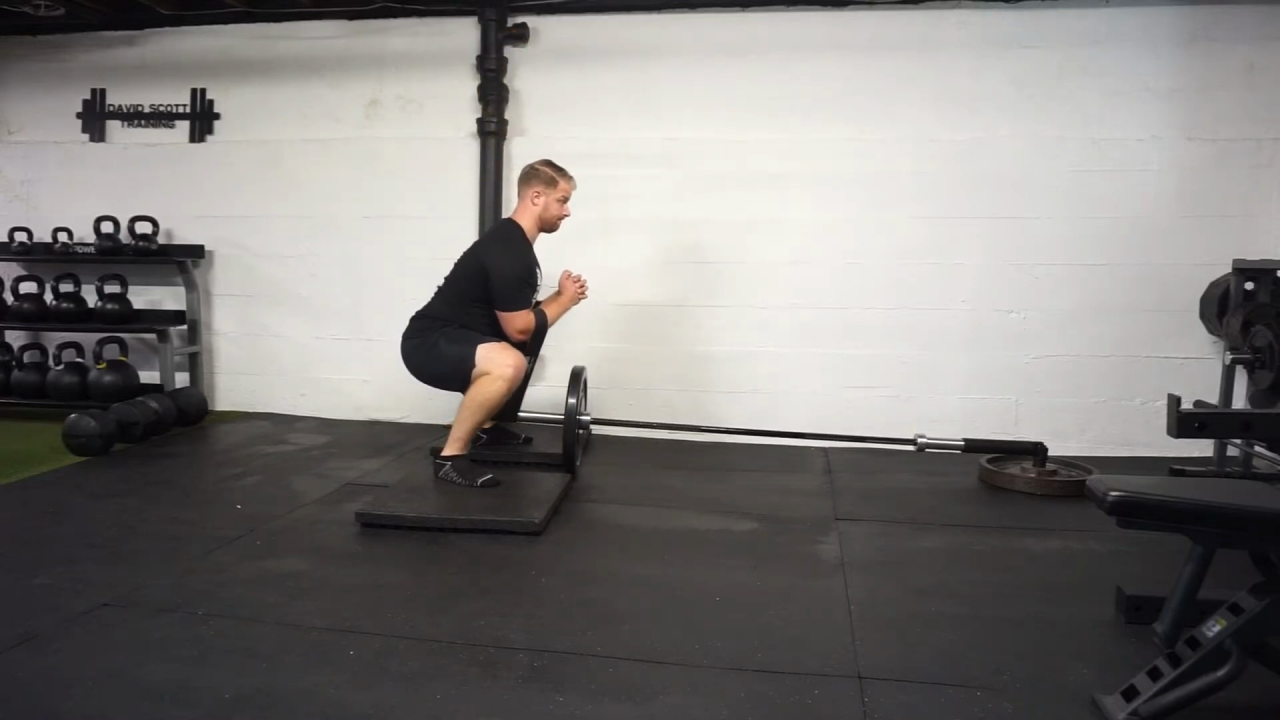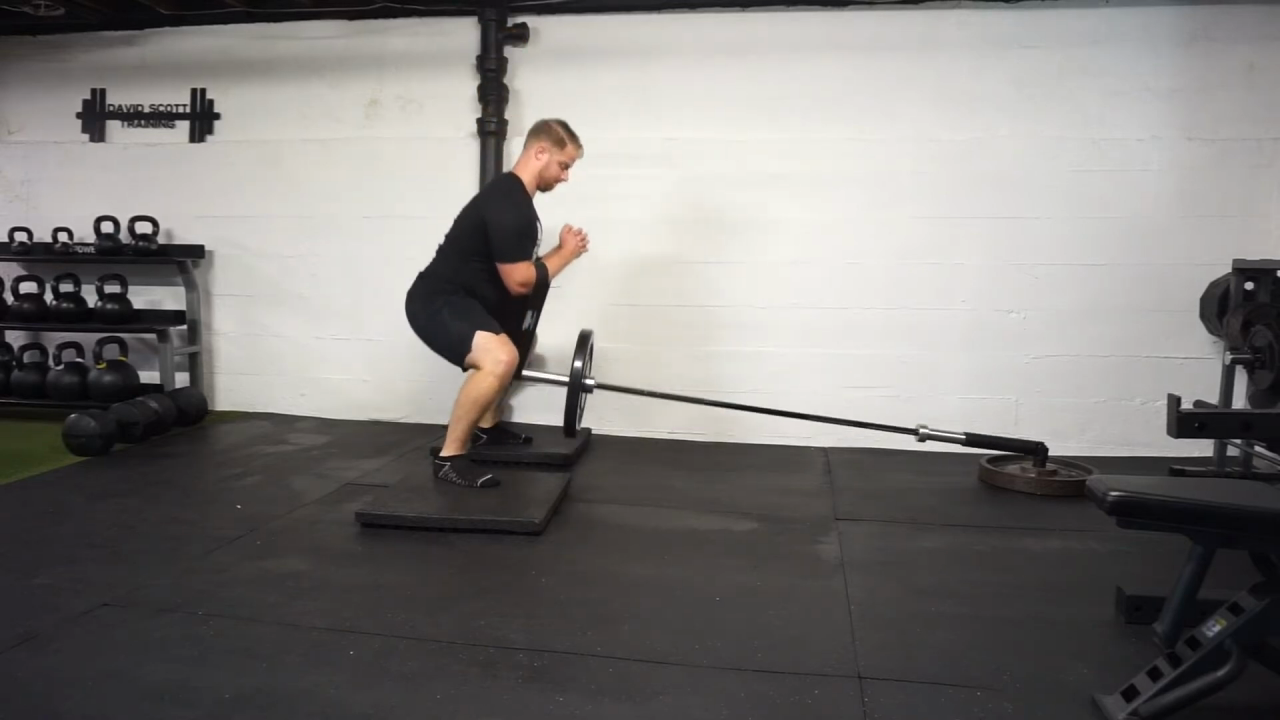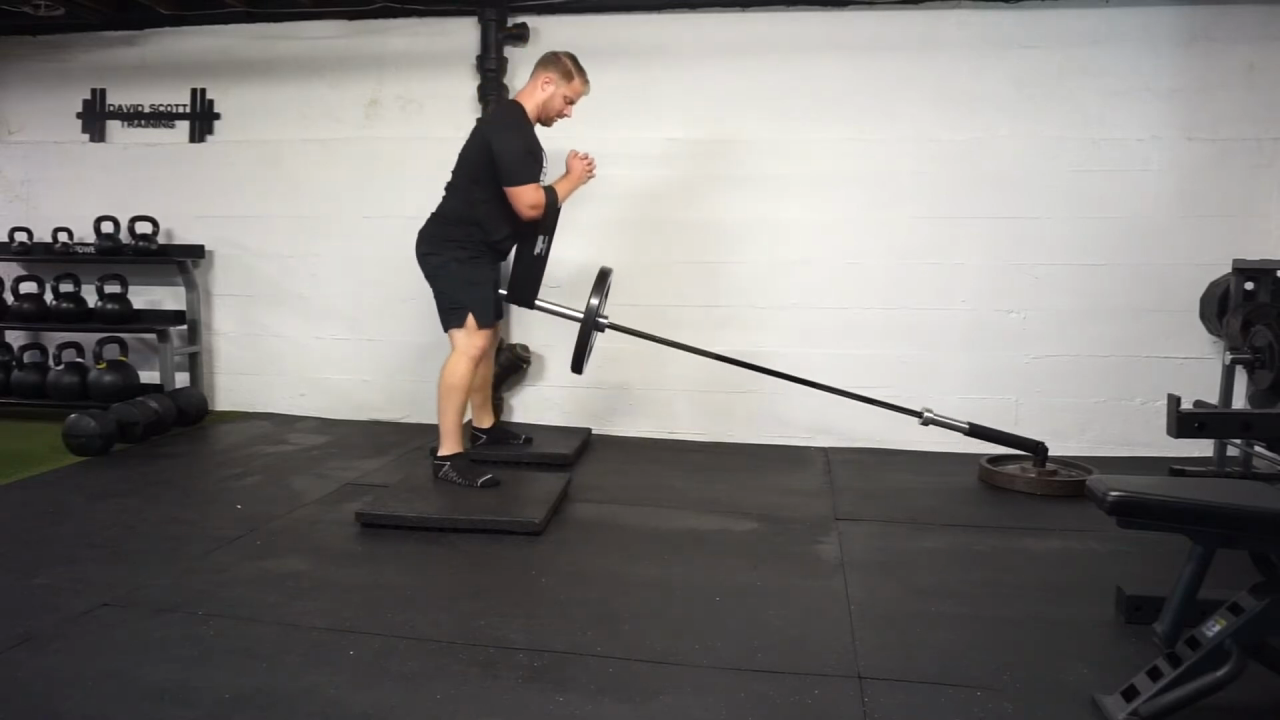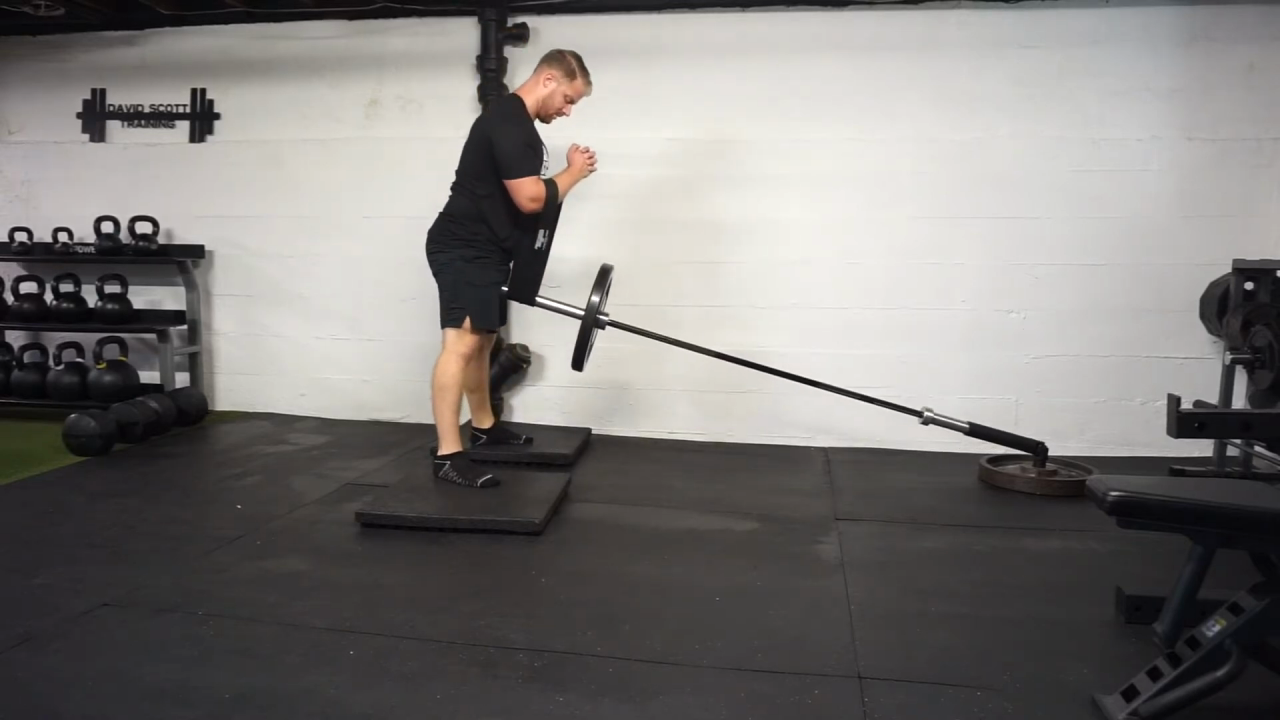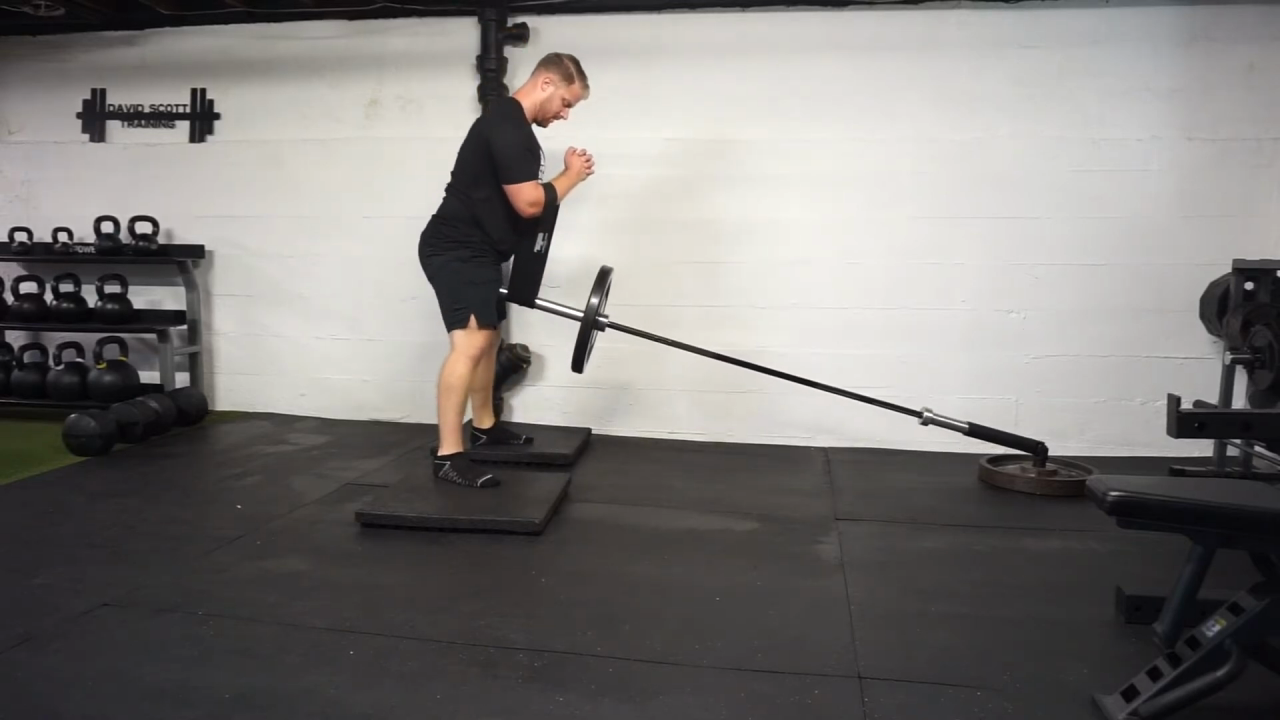
dt=0.5s
person 1, frame 1
left shoulder: (514, 242)
right shoulder: (508, 253)
left elbow: (517, 319)
right elbow: (518, 329)
left wrist: (561, 297)
right wrist: (566, 299)
left hip: (452, 336)
right hip: (429, 344)
left knee: (517, 355)
right knee: (509, 364)
left ankle: (486, 426)
right ankle: (451, 457)
person 1, frame 2
left shoulder: (513, 196)
right shoulder: (508, 205)
left elbow: (516, 275)
right elbow: (518, 282)
left wrist: (561, 252)
right wrist: (566, 253)
left hip: (465, 295)
right hip: (437, 301)
left knee: (511, 347)
right knee: (500, 358)
left ankle: (486, 426)
right ankle: (450, 456)
person 1, frame 3
left shoulder: (513, 124)
right shoulder: (510, 129)
left elbow: (522, 202)
right elbow: (530, 205)
right wrist: (574, 178)
left hip: (473, 248)
right hip: (452, 250)
left knee: (486, 339)
right knee: (472, 344)
left ankle: (485, 427)
right ankle: (449, 456)
person 1, frame 4
left shoulder: (515, 120)
right shoulder: (508, 121)
left elbow: (526, 195)
right elbow: (530, 198)
right wrist: (575, 171)
left hip: (484, 249)
right hip: (464, 249)
left knee: (481, 341)
right knee: (461, 344)
left ankle: (484, 427)
right ankle: (448, 455)
person 1, frame 5
left shoulder: (510, 123)
right shoulder: (507, 126)
left elbow: (522, 199)
right elbow: (529, 203)
right wrist: (573, 174)
left hip: (477, 249)
right hip: (456, 250)
left knee: (486, 338)
right knee: (470, 343)
left ankle: (485, 425)
right ankle: (449, 455)
